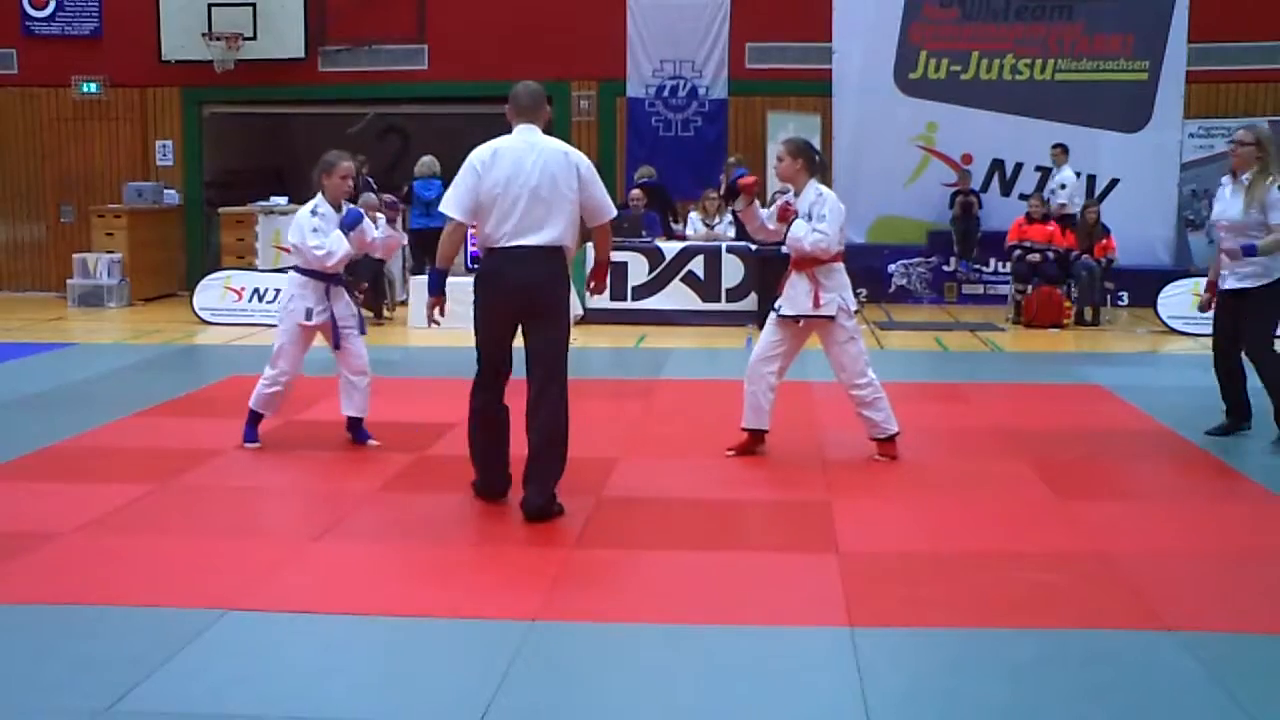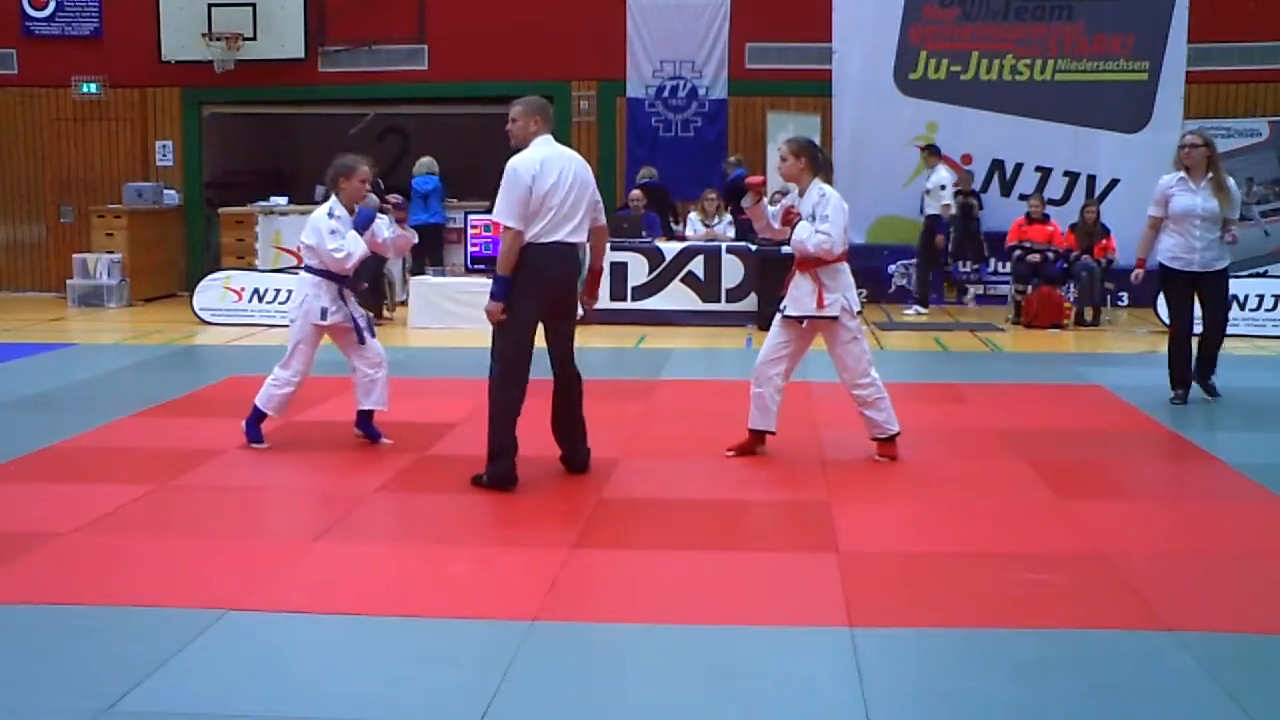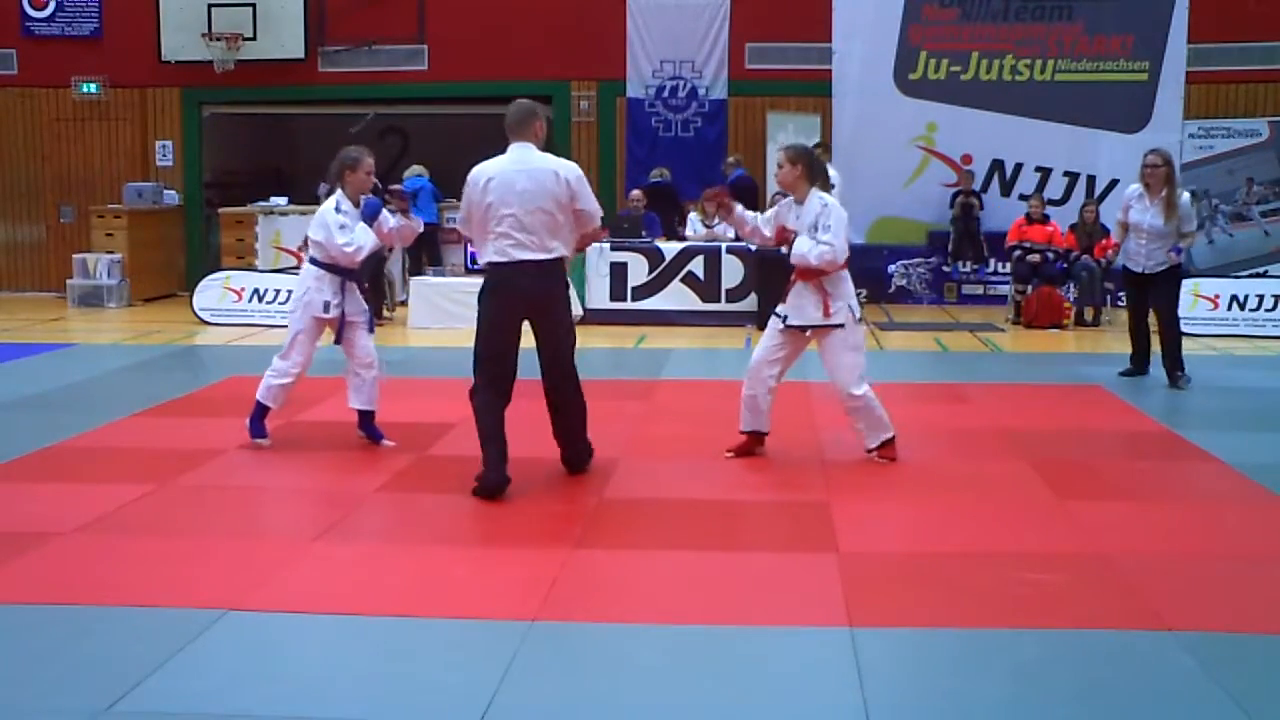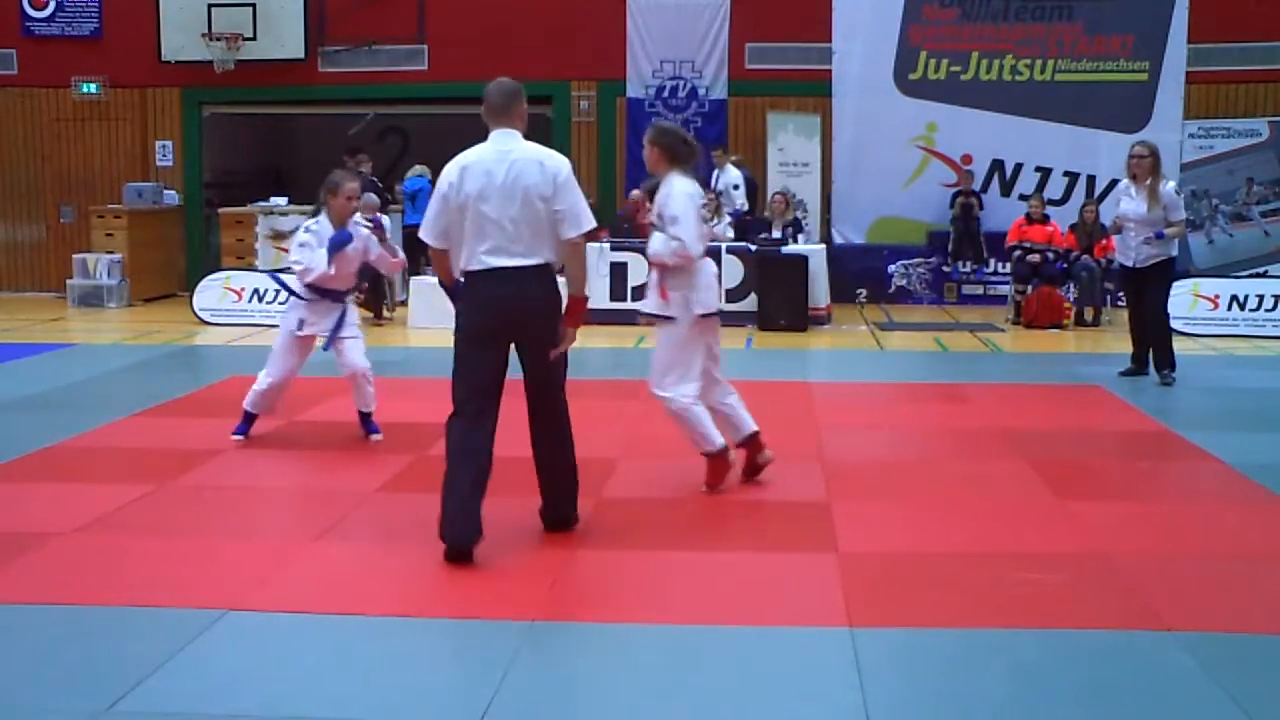
dt=1s
person 1, frame 1
left shoulder: (484, 156)
right shoulder: (571, 158)
left elbow: (455, 225)
right elbow: (601, 223)
left wrist: (436, 284)
right wrist: (602, 266)
left hip: (498, 272)
right hip: (548, 272)
left knee: (491, 378)
right knee: (547, 383)
left ankle: (492, 477)
right ankle: (540, 493)
person 1, frame 2
left shoulder: (522, 164)
right shoulder: (579, 164)
left elbow: (513, 234)
right elbow: (599, 227)
left wrist: (498, 291)
right wrist: (593, 276)
left hip: (532, 266)
right hip: (567, 266)
left knee: (509, 367)
right knee: (564, 360)
left ankle: (502, 468)
right ankle: (575, 452)
person 1, frame 3
left shoulder: (481, 175)
right shoulder: (565, 171)
left elbow: (471, 233)
right elbow: (592, 232)
left hip: (502, 282)
right hip: (549, 279)
left knee: (491, 380)
right knee: (560, 369)
left ankle: (494, 472)
right ankle: (575, 453)
person 1, frame 4
left shoulder: (458, 168)
right shoulder: (551, 164)
left elbow: (437, 249)
right elbow: (574, 244)
left wrist: (458, 290)
right wrist: (574, 310)
left hip: (481, 296)
right hip: (535, 292)
left knee: (471, 414)
right knee: (548, 403)
left ankle: (460, 529)
right ankle: (559, 509)
person 2, frame 1
left shoulder: (824, 198)
right shoulder: (790, 201)
left elbow: (824, 244)
right elbow: (762, 231)
left wrist: (793, 223)
right wrist: (746, 201)
left hip: (827, 292)
right hip: (796, 290)
left knee: (855, 372)
right knee: (762, 363)
left ankle: (885, 436)
right ankle: (755, 436)
person 2, frame 2
left shoulder: (828, 198)
right shoulder: (795, 200)
left elbow: (830, 246)
right elbow: (768, 228)
left wrist: (797, 225)
right wrist: (755, 200)
left hip: (831, 291)
right hip: (801, 289)
left knee: (858, 372)
right knee: (768, 364)
left ankle: (886, 436)
right ankle: (757, 436)
person 2, frame 3
left shoulder: (828, 207)
right shoulder: (788, 208)
left elbow: (832, 256)
right elbow: (762, 230)
left wrist: (794, 243)
right wrist: (731, 209)
left hip: (833, 301)
right hip: (798, 298)
left knee: (850, 384)
right knee: (760, 368)
left ankle: (882, 441)
right ankle: (754, 436)
person 2, frame 4
left shoulder: (676, 192)
right shoulder: (682, 186)
left elbow: (682, 250)
left wrist: (650, 239)
right wrist: (654, 225)
left hip: (683, 294)
right hip: (697, 290)
left knee: (669, 387)
right knee: (708, 379)
left ankle: (717, 453)
right ankle: (752, 445)
person 3, frame 1
left shoulder: (352, 215)
right shoulder: (308, 215)
left elbow: (379, 247)
right elbow: (321, 256)
right wrist: (345, 232)
left hip: (335, 294)
right hip: (304, 294)
left knee: (356, 363)
right knee: (282, 365)
left ankle: (356, 426)
right ankle: (252, 423)
person 3, frame 2
left shoulder: (360, 216)
right shoulder: (323, 218)
left elbow: (394, 248)
right elbow: (340, 259)
right wrist: (359, 231)
left hip: (341, 296)
right hip: (314, 296)
left knee: (372, 357)
right knee: (294, 367)
left ankle: (365, 423)
right ankle: (253, 423)
person 3, frame 3
left shoulder: (366, 207)
right shoulder: (331, 211)
left elbow: (400, 237)
right elbow: (349, 252)
left wrist: (404, 211)
right wrist: (367, 223)
left hip: (346, 289)
right hip: (317, 288)
left knee: (365, 359)
right knee: (293, 358)
left ankle: (367, 424)
right ankle: (257, 420)
person 3, frame 4
left shoulder: (362, 234)
right shoulder: (309, 232)
left elbow: (393, 267)
right elbow: (304, 273)
left wrist: (384, 242)
right wrist: (332, 251)
left hip: (341, 309)
right hip: (308, 307)
left knee: (359, 367)
right knee: (278, 371)
left ankle: (365, 418)
right ankle: (248, 420)
person 4, frame 1
right shoulder: (1223, 190)
left wrist: (1248, 249)
right wrist: (1210, 288)
right hip: (1229, 284)
right knee: (1224, 351)
right ankle: (1237, 415)
person 4, frame 2
left shoulder: (1226, 186)
right shoulder: (1168, 183)
left elbow: (1230, 224)
right elbow: (1153, 227)
left wrist: (1230, 235)
right wrist: (1141, 262)
left hip: (1214, 266)
right hip: (1175, 265)
left knee: (1217, 323)
right knee: (1180, 326)
left ankle: (1204, 374)
right ankle: (1180, 386)
person 4, frame 3
left shoulder: (1181, 200)
right shoulder: (1132, 193)
left elbow: (1189, 236)
right elbow: (1122, 225)
left wrist: (1178, 249)
right wrist: (1116, 245)
left hip: (1166, 269)
right hip: (1132, 266)
left knee: (1168, 317)
right knee: (1136, 316)
left ankle: (1175, 372)
right ankle: (1139, 363)
person 4, frame 4
left shoulder: (1167, 189)
right shoulder: (1123, 187)
left elbow: (1179, 227)
left wrist: (1160, 235)
right wrist: (1115, 227)
left hip: (1159, 261)
right hip: (1128, 261)
left knee: (1156, 312)
right knee: (1136, 312)
left ankle: (1165, 368)
right ankle: (1139, 362)
